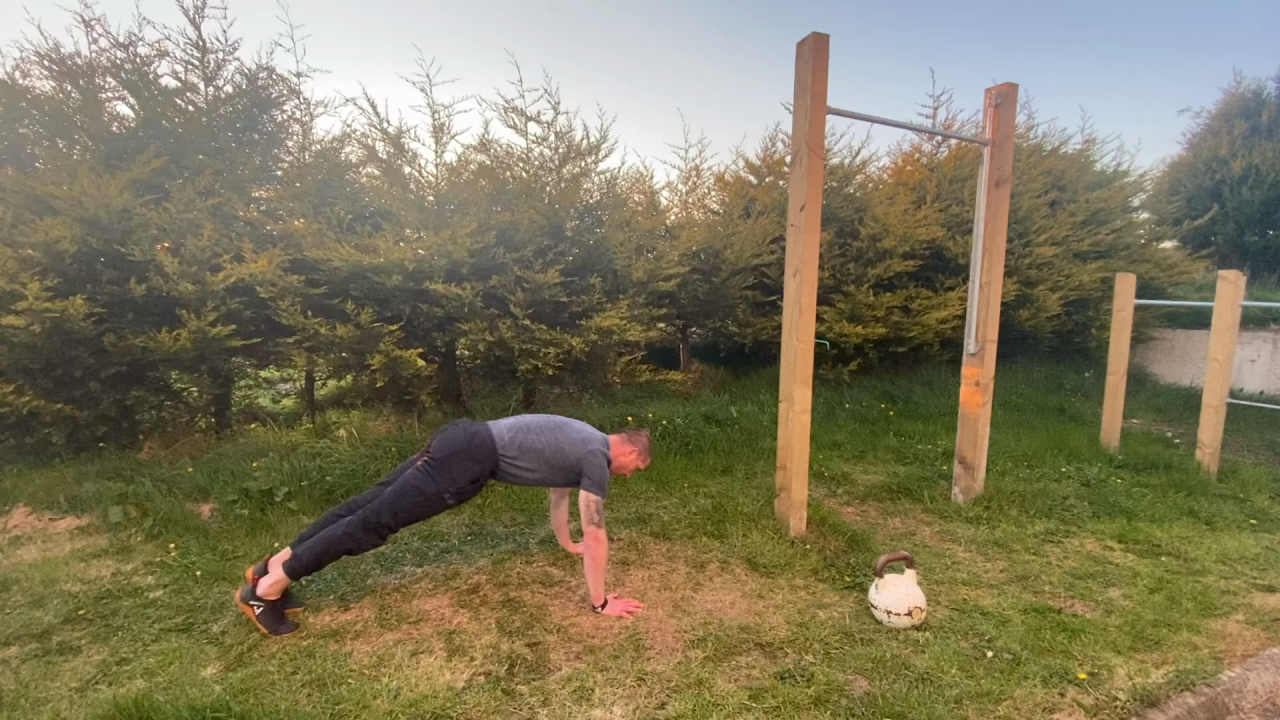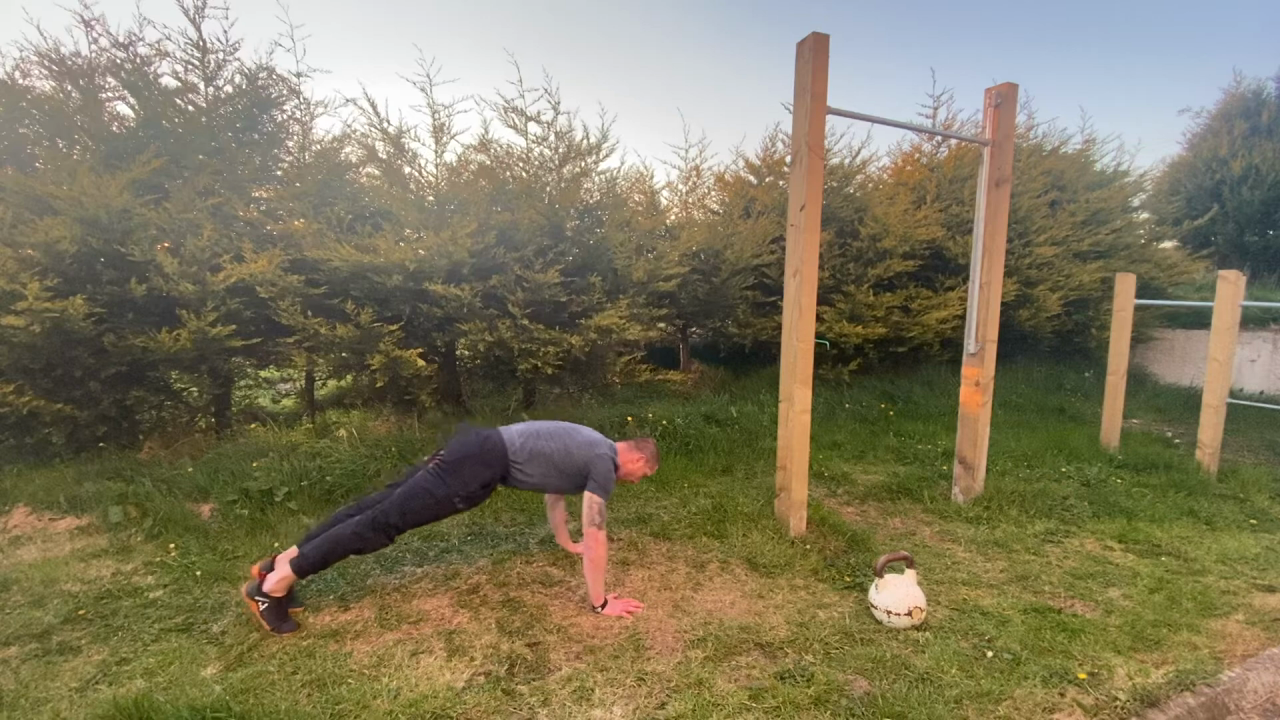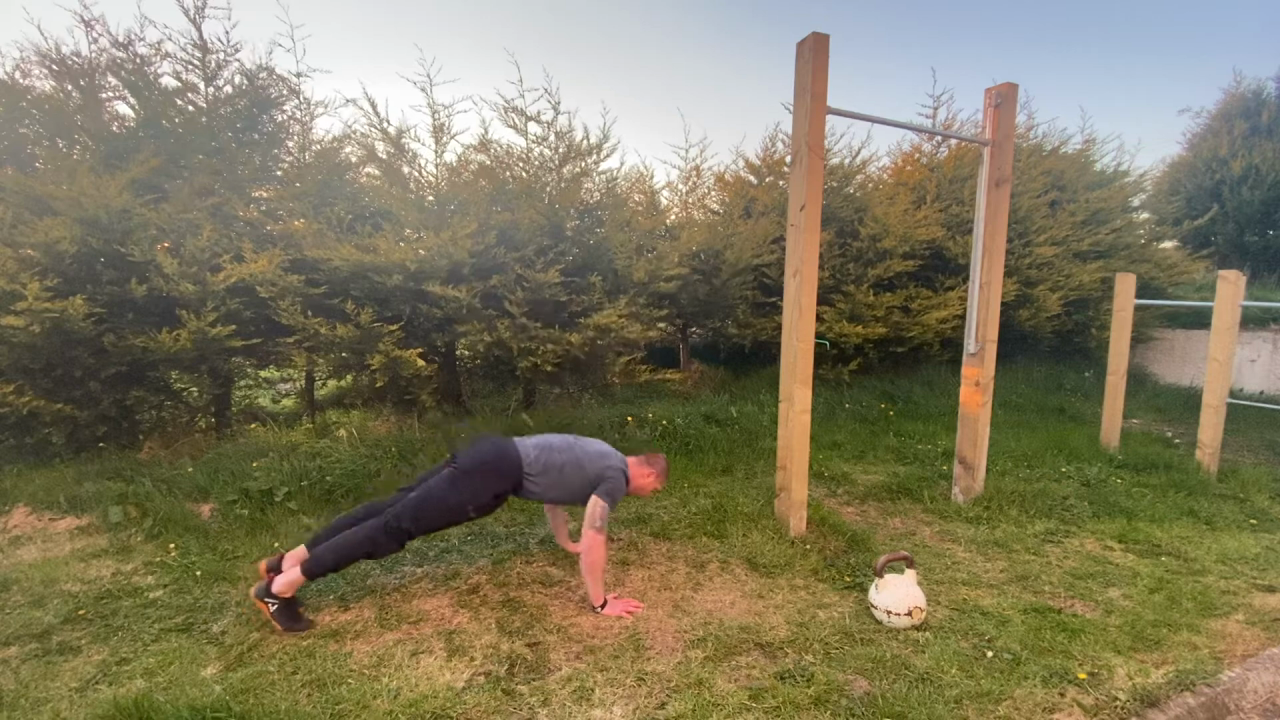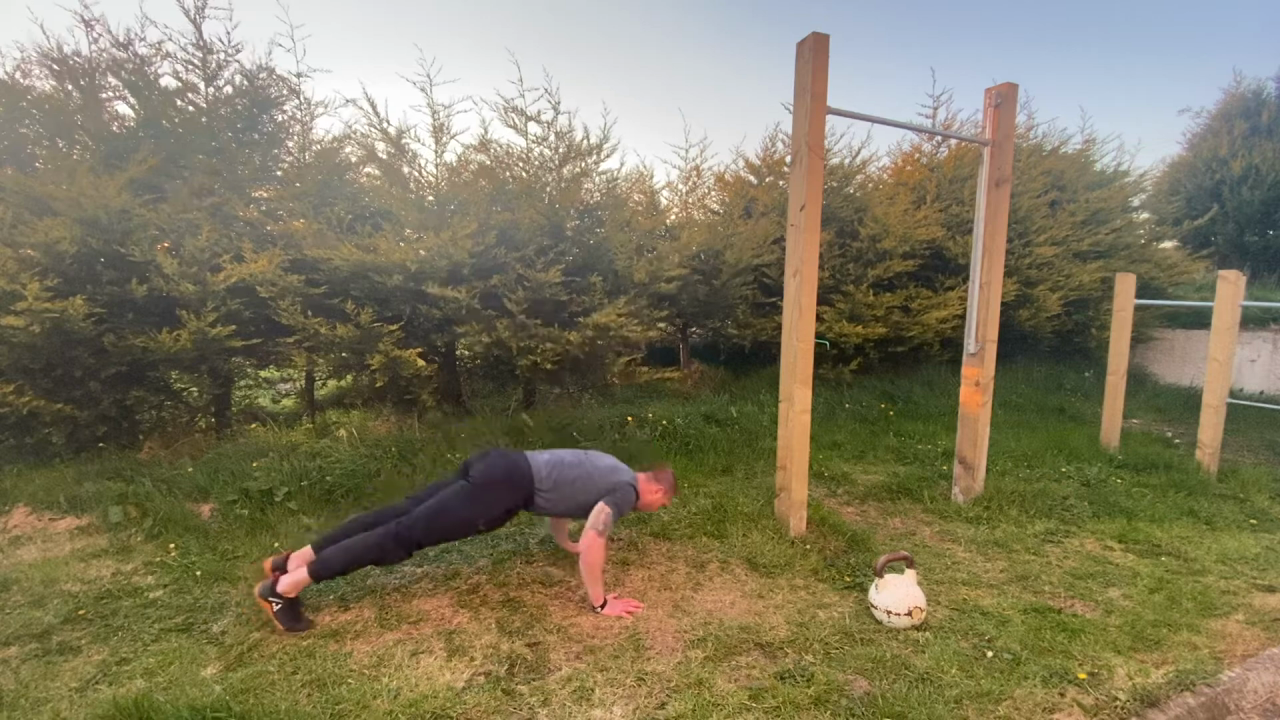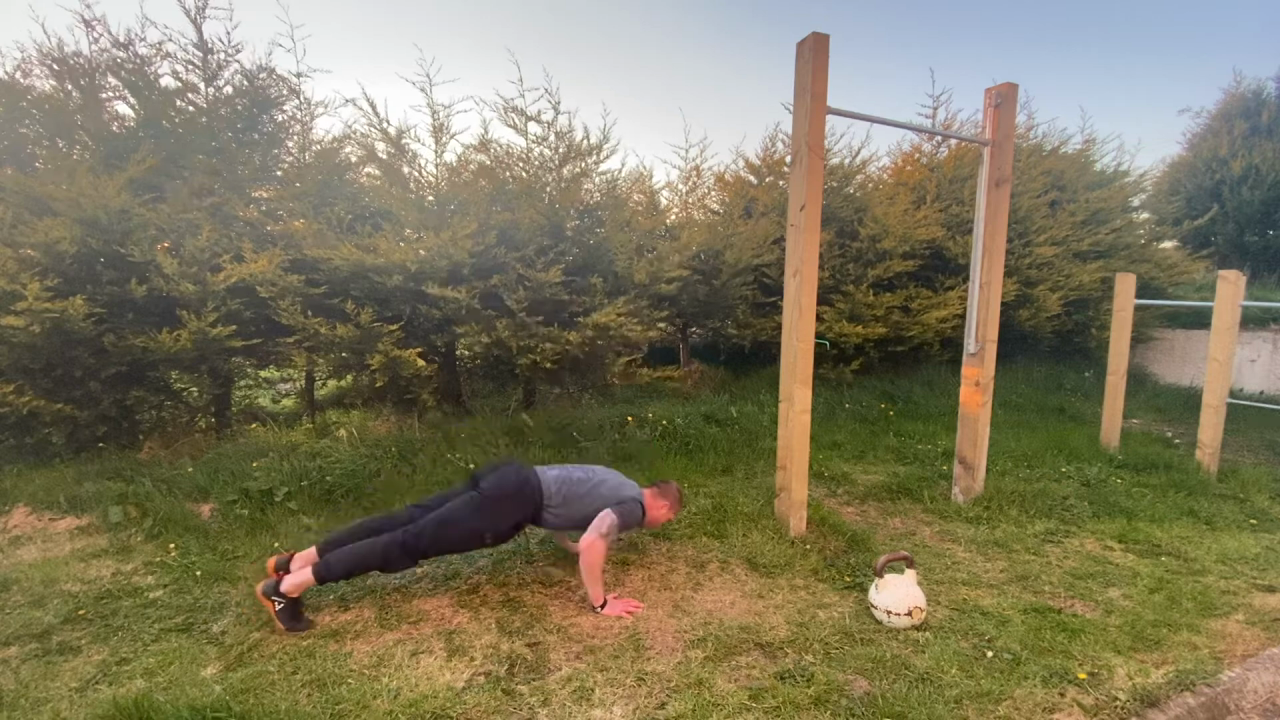
dt=0.1s
person 1, frame 1
left shoulder: (586, 441)
right shoulder: (598, 460)
left elbow: (557, 484)
right elbow: (595, 533)
left wrist: (566, 541)
right wrist: (600, 602)
left hip: (467, 437)
right hip: (470, 459)
left knee: (372, 501)
right knee: (376, 520)
left ankle: (273, 564)
right ankle: (265, 589)
person 1, frame 2
left shoulder: (592, 447)
right shoulder: (605, 463)
left elbow: (555, 485)
right elbow: (595, 534)
left wrist: (564, 541)
right wrist: (600, 602)
left hip: (478, 442)
right hip: (481, 464)
left knee: (379, 503)
right knee: (385, 520)
left ankle: (278, 562)
right ankle: (272, 586)
person 1, frame 3
left shoulder: (603, 459)
right shoulder: (616, 476)
right elbow: (594, 539)
left wrist: (565, 542)
right wrist: (600, 602)
left hip: (490, 451)
right hip: (494, 471)
left knee: (391, 507)
right knee: (397, 525)
left ankle: (287, 561)
right ankle: (280, 586)
person 1, frame 4
left shoulder: (609, 471)
right shoulder: (625, 490)
right elbow: (594, 542)
left wrist: (565, 543)
right wrist: (599, 602)
left hip: (501, 463)
right hip: (505, 486)
left knee: (400, 514)
right knee: (406, 534)
left ankle: (291, 561)
right ankle: (286, 587)
person 1, frame 5
left shoulder: (616, 484)
right shoulder: (632, 506)
right elbow: (591, 544)
left wrist: (566, 541)
right wrist: (600, 603)
left hip: (510, 475)
right hip: (514, 499)
left knee: (407, 519)
right knee: (411, 543)
left ankle: (295, 560)
right ankle: (288, 585)
